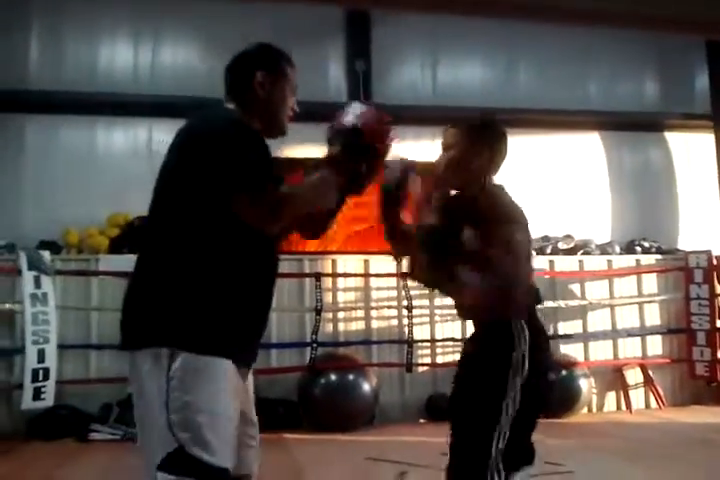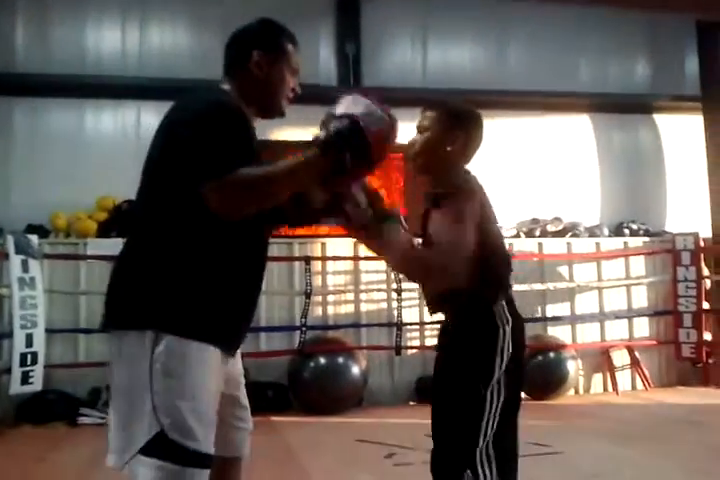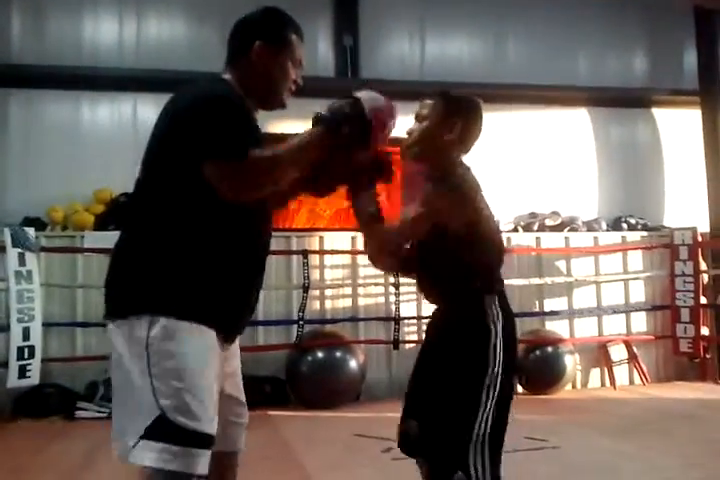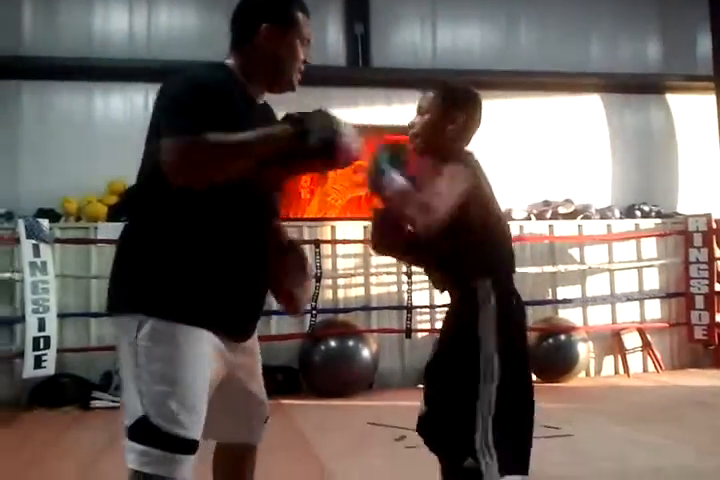
dt=0.3s
person 1, frame 1
left shoulder: (236, 143)
right shoulder: (225, 132)
right elbow: (270, 213)
left wrist: (341, 185)
right wrist: (338, 167)
left hip: (215, 337)
right hip: (184, 335)
person 1, frame 2
left shoulder: (229, 124)
right shoulder: (210, 116)
left elbow: (246, 212)
right elbow: (230, 198)
left wrist: (309, 198)
right wrist: (323, 154)
left hip: (207, 321)
right hip: (168, 320)
person 1, frame 3
left shoulder: (231, 114)
right shoulder: (211, 104)
left elbow: (256, 197)
right elbow: (239, 182)
left wrist: (308, 173)
right wrist: (327, 135)
left hip: (207, 309)
right hip: (165, 305)
person 1, frame 4
left shoulder: (265, 107)
right shoulder: (201, 90)
right elbow: (183, 165)
left wrist: (287, 261)
right wrist: (292, 135)
left hip: (232, 308)
right hip: (171, 304)
left knee: (244, 432)
person 2, frame 1
left shoulder: (502, 215)
right shoulder: (450, 205)
left elbow: (509, 298)
right elbow: (409, 247)
left wrist: (448, 271)
right wrist: (390, 207)
left hip: (512, 340)
right hip: (488, 338)
person 2, frame 2
left shoulder: (464, 196)
right shoulder: (439, 196)
left elbow: (445, 271)
right elbow: (436, 270)
left wrist: (383, 227)
right wrist: (375, 219)
left hip: (491, 330)
right hip: (460, 330)
person 2, frame 3
left shoulder: (451, 189)
right shoulder: (436, 185)
left elbow: (385, 254)
right elbow: (396, 260)
left wrist: (364, 197)
left hip: (481, 323)
right hip: (450, 318)
right knee: (427, 443)
person 2, frame 4
left shoulder: (457, 168)
right shoulder: (435, 168)
left elbow: (421, 220)
left wrist: (386, 175)
right wrist: (388, 235)
left hip: (486, 310)
right hip: (465, 311)
left knee: (479, 448)
right knee: (446, 436)
